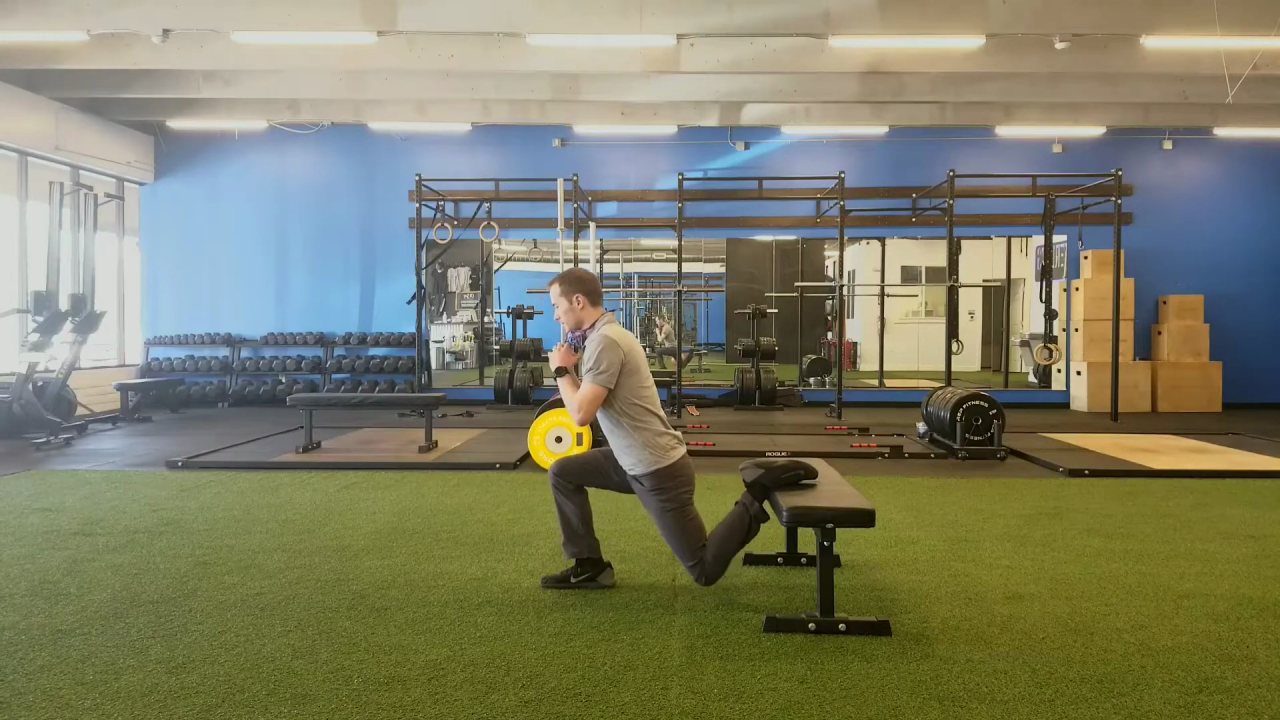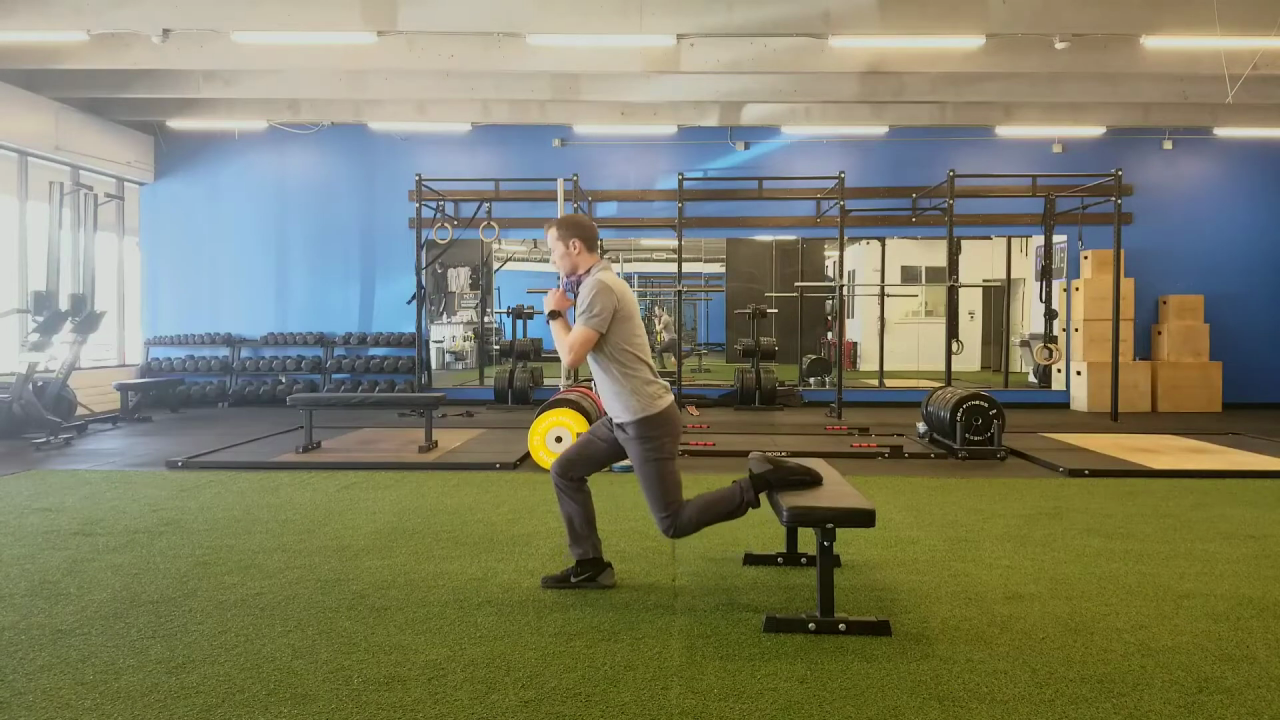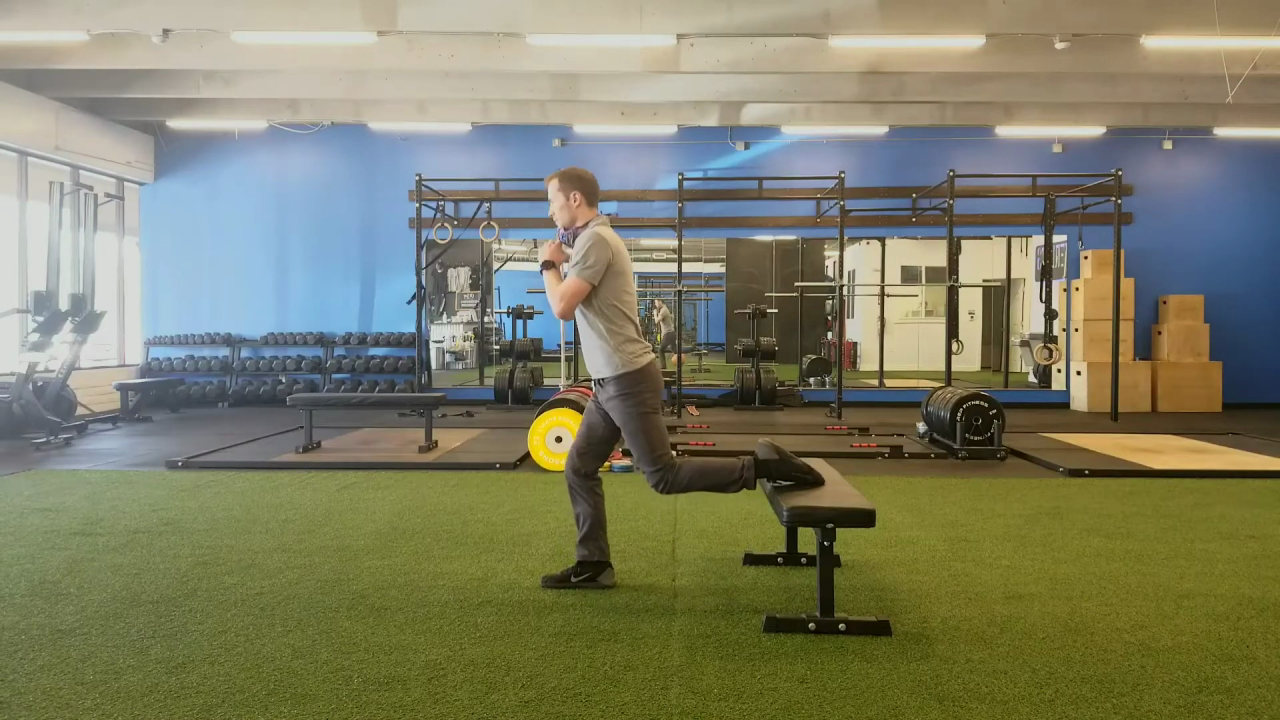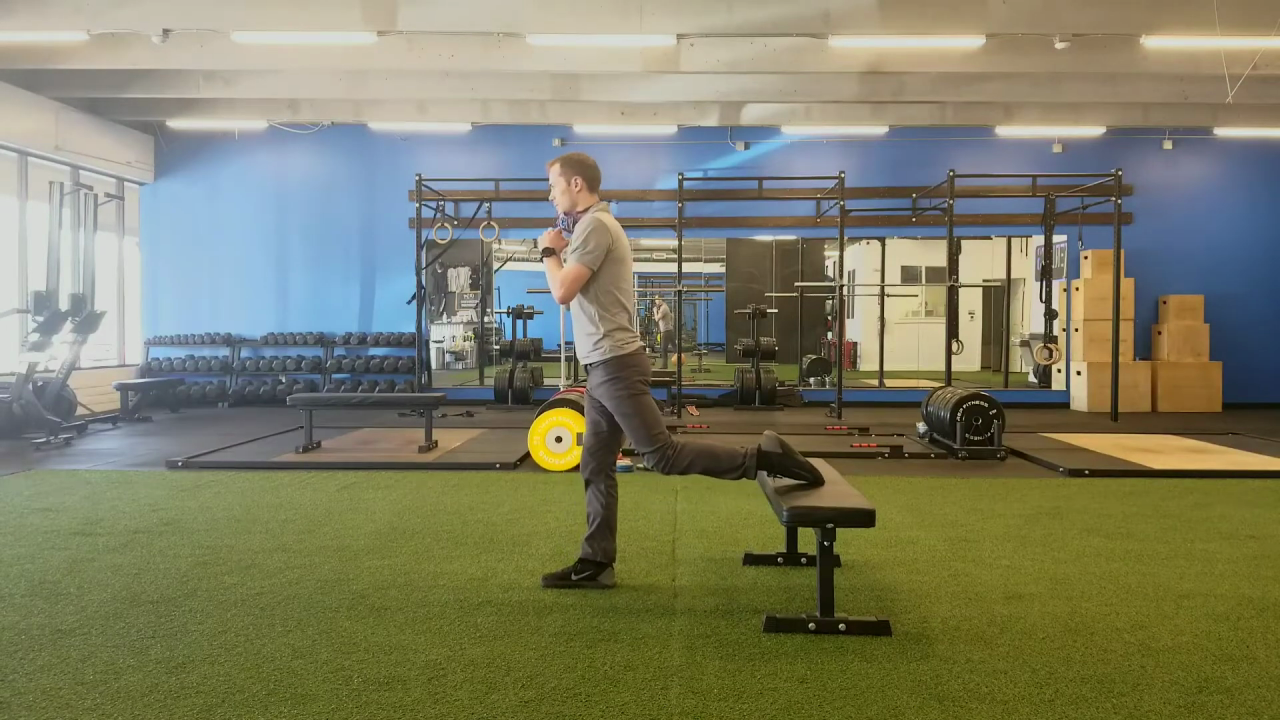
dt=0.4s
person 1, frame 1
left shoulder: (604, 342)
right shoulder: (607, 334)
left elbow: (581, 415)
right elbow: (590, 402)
left wrist: (561, 371)
right wrist: (571, 372)
left hip: (659, 470)
right hip: (638, 460)
left knee: (704, 569)
right knee: (562, 474)
left ankle: (759, 493)
right ankle: (589, 565)
person 1, frame 2
left shoulder: (599, 286)
right shoulder: (599, 282)
left elbow: (572, 357)
right elbow: (582, 350)
left wrist: (554, 314)
right wrist: (566, 314)
left hip: (647, 420)
right hip: (625, 417)
left knee: (673, 521)
right knee: (565, 471)
left ankle: (759, 481)
right ankle: (590, 566)
person 1, frame 3
left shoulder: (594, 240)
right shoulder: (595, 238)
left elbow: (563, 308)
right elbow: (576, 303)
left wrist: (548, 265)
right wrist: (562, 264)
left hip: (627, 379)
right hip: (611, 380)
left knee: (664, 476)
right knee: (579, 469)
left ankle: (761, 466)
right ankle: (593, 565)
person 1, frame 4
left shoulder: (594, 226)
right shoulder: (595, 225)
left elbow: (562, 292)
left wrist: (549, 252)
right wrist: (563, 251)
left hip: (615, 364)
right hip: (603, 367)
left knee: (663, 455)
right knee: (596, 468)
left ankle: (763, 457)
right ankle: (595, 563)
